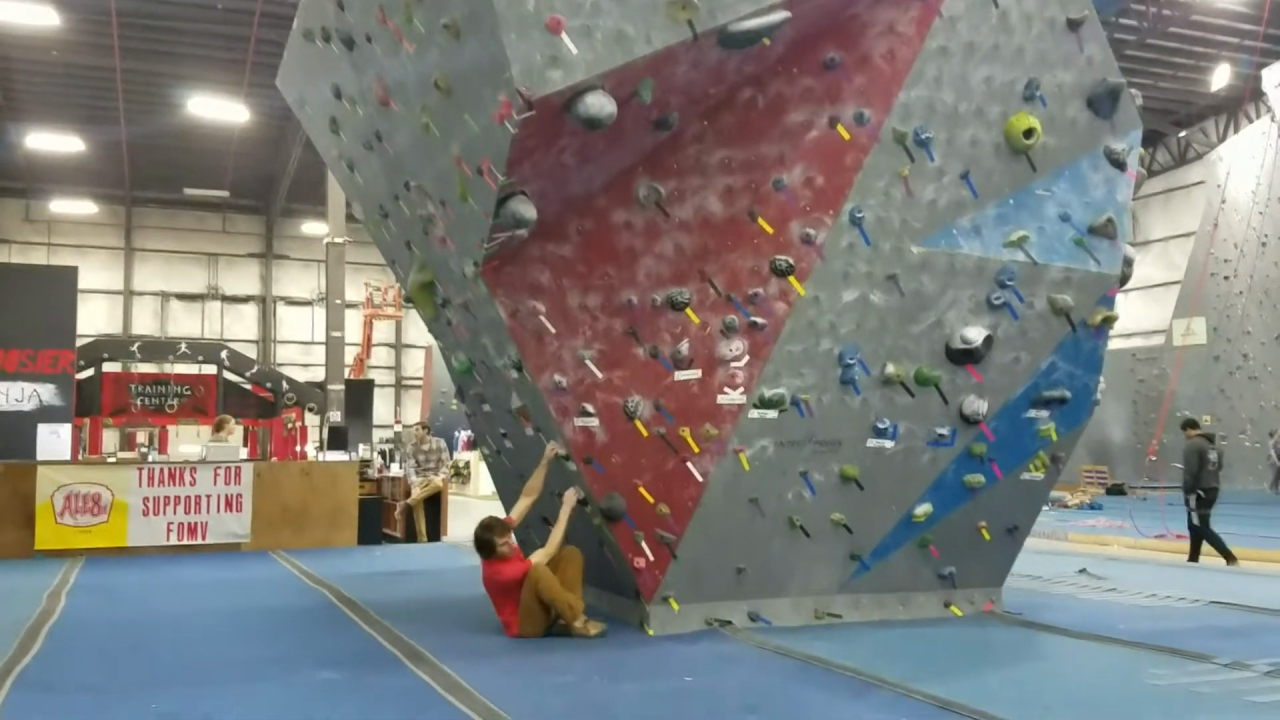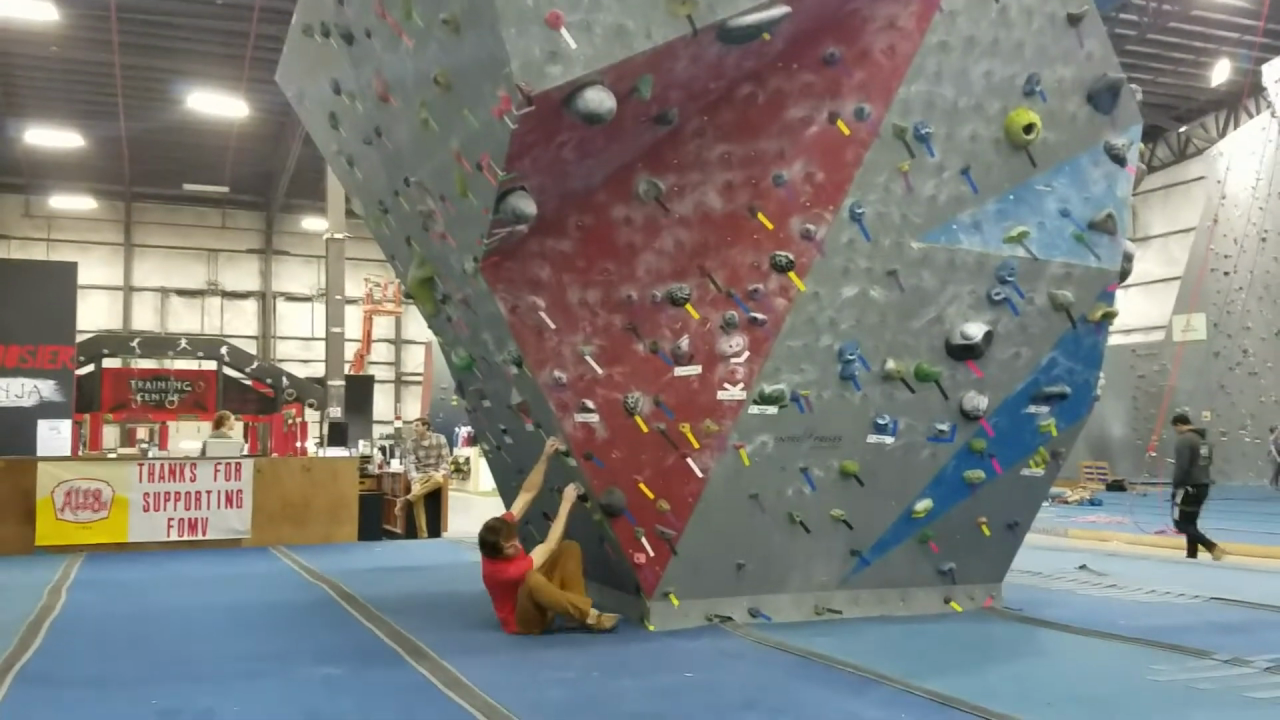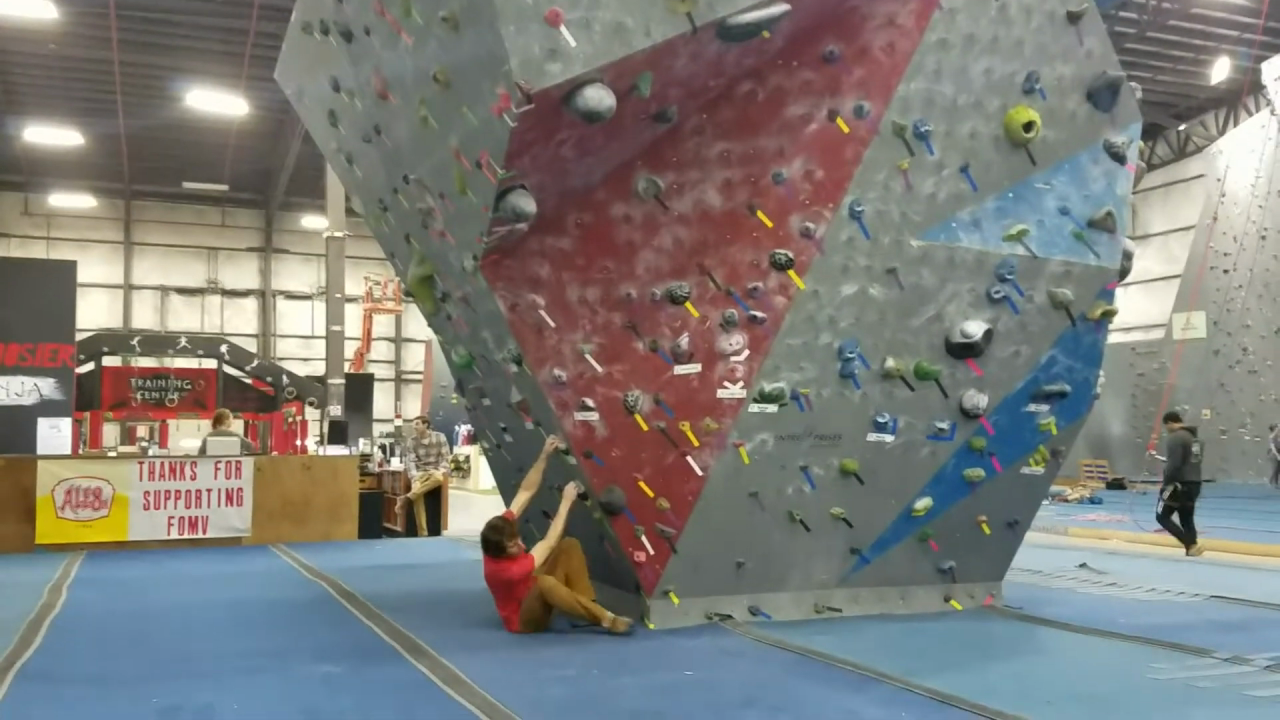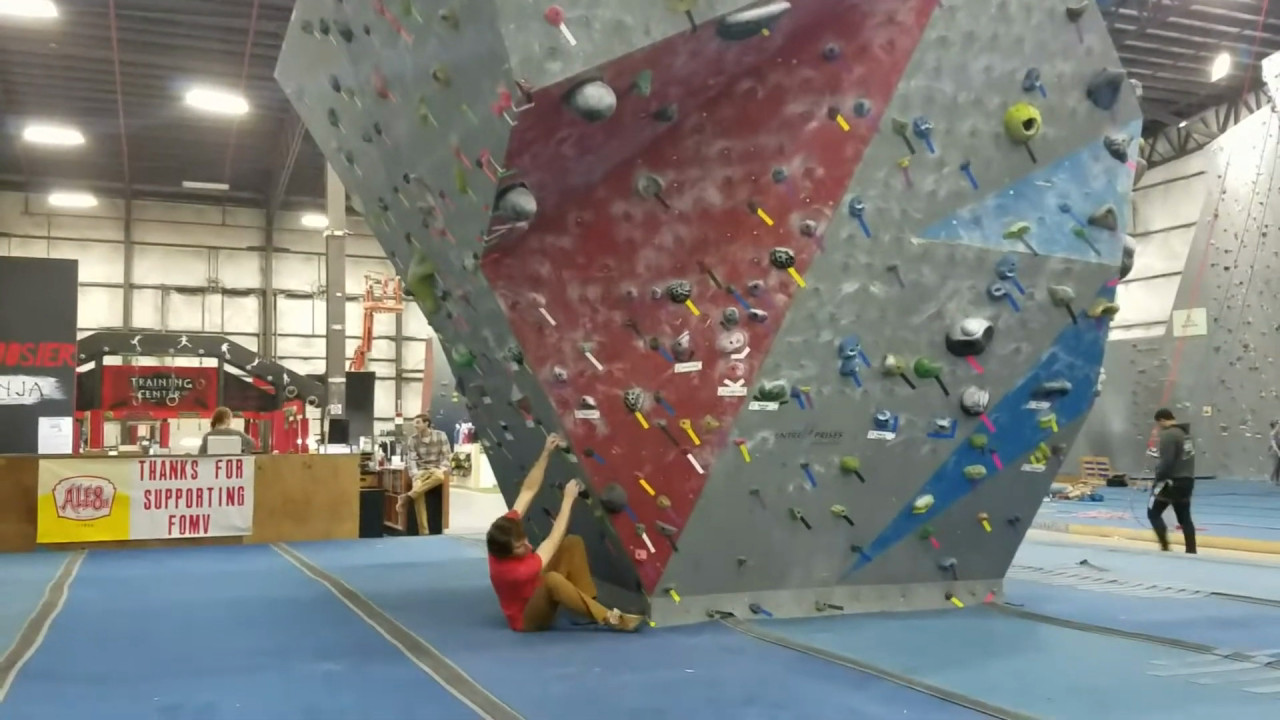
dt=0.1s
person 1, frame 1
left shoulder: (500, 533)
right shoulder: (500, 572)
left elbow: (528, 497)
right elbow: (548, 552)
left wrist: (545, 461)
right wrist: (566, 508)
right hip: (525, 625)
left knee: (571, 552)
right knee: (538, 572)
left ankle: (570, 618)
right ankle: (578, 622)
person 1, frame 2
left shoulder: (501, 531)
right shoulder: (503, 571)
left elbow: (528, 493)
right elbow: (549, 546)
left wrist: (545, 457)
right wrist: (567, 504)
right hip: (522, 623)
left knee: (568, 547)
right knee: (533, 580)
left ankle: (577, 611)
right ankle: (590, 616)
person 1, frame 3
left shoulder: (502, 529)
right shoulder: (506, 570)
left elbow: (525, 491)
right elbow: (549, 543)
left wrist: (544, 455)
right wrist: (565, 502)
right hip: (524, 622)
left knee: (570, 544)
right knee: (545, 583)
left ankle: (587, 607)
right ankle: (605, 619)
person 1, frame 4
left shoulder: (505, 531)
right shoulder: (514, 571)
left elbow: (527, 491)
right elbow: (553, 541)
left wrist: (546, 453)
right wrist: (568, 500)
left hip: (535, 593)
right hip: (527, 619)
left knee: (573, 542)
right knee: (553, 580)
left ankle: (587, 607)
right ankle: (609, 618)
